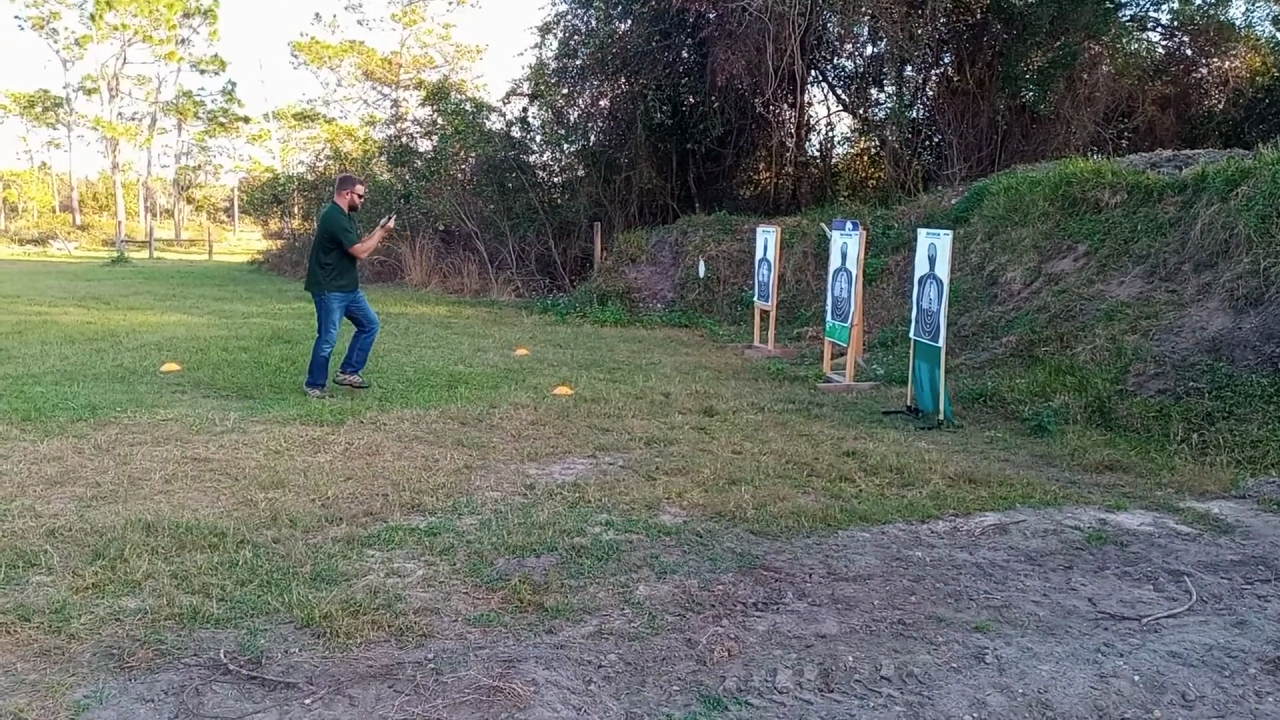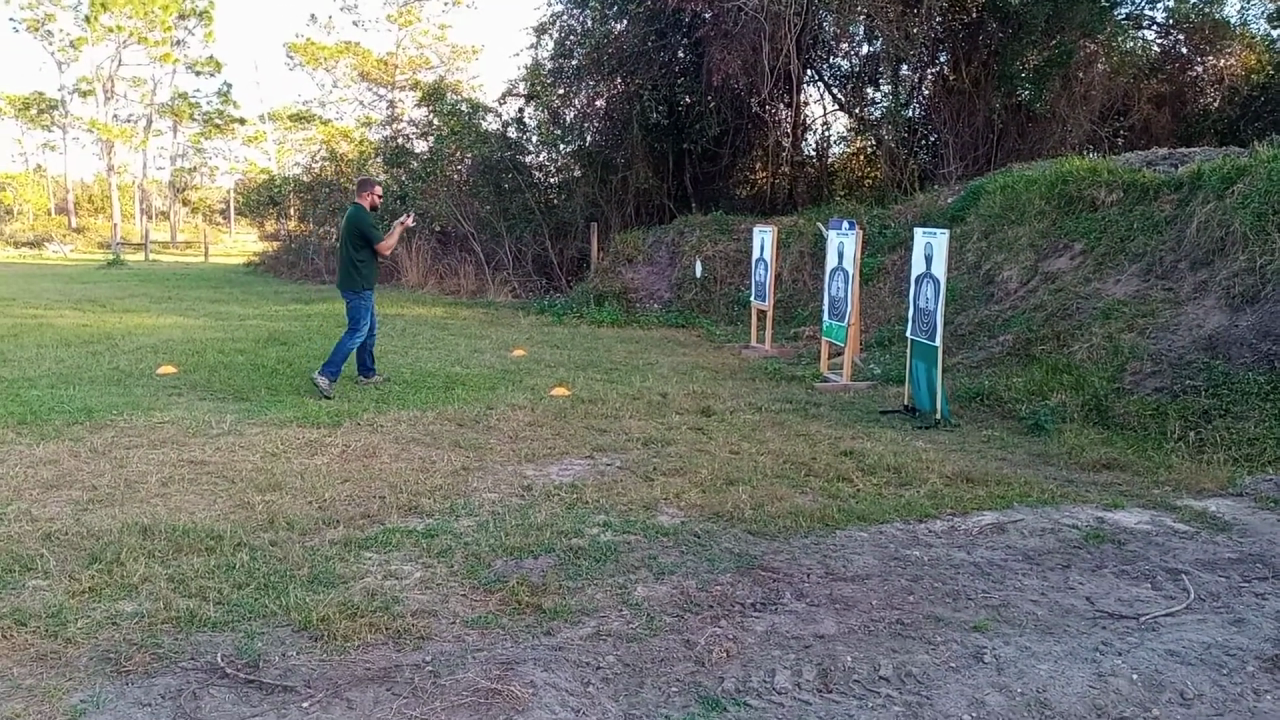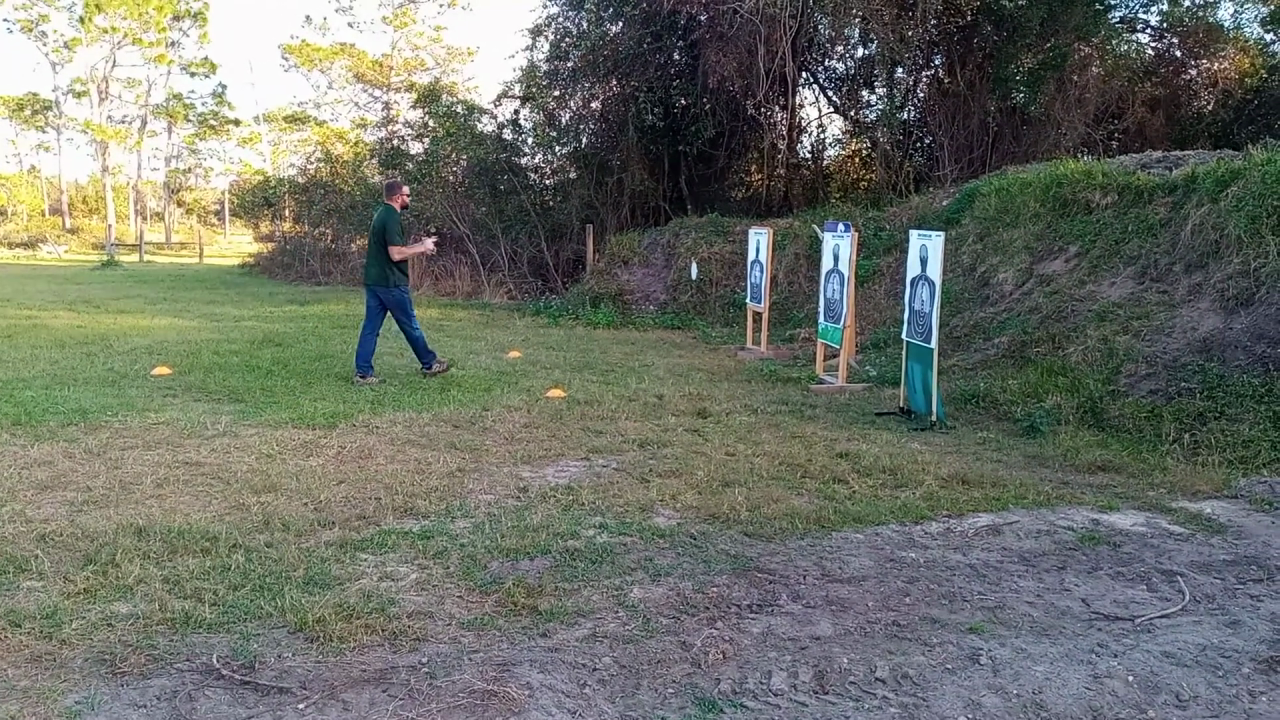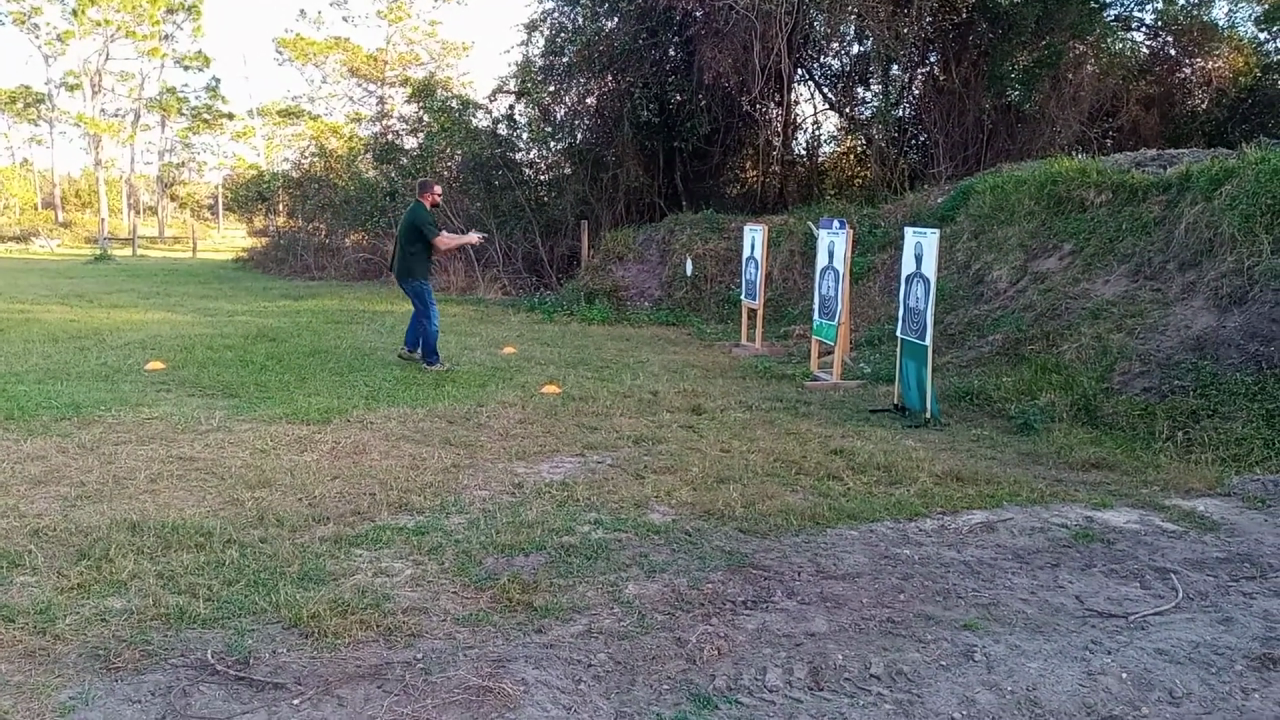
dt=0.4s
person 1, frame 1
left shoulder: (342, 216)
right shoulder: (333, 218)
left elbow: (357, 245)
right elbow: (361, 252)
left wrist: (378, 231)
right wrist: (382, 232)
left hip: (348, 288)
right hip: (329, 290)
left knee: (370, 324)
right knee: (327, 339)
left ankle: (348, 372)
right ankle: (314, 385)
person 1, frame 2
left shoulder: (355, 215)
right shoulder: (363, 218)
left elbow: (376, 244)
right elbow: (384, 250)
left wrist: (396, 226)
right wrist: (400, 229)
left hip: (352, 284)
right hip: (358, 286)
left knee: (368, 329)
right knee: (357, 333)
left ankle: (367, 373)
right ankle: (325, 376)
person 1, frame 3
left shoulder: (382, 214)
right shoulder: (391, 219)
right elbow: (396, 254)
left wrist: (419, 246)
right wrist: (422, 248)
left hip: (373, 281)
right hip: (391, 283)
left knee: (371, 327)
right knee: (410, 325)
left ankle: (363, 373)
right ankle: (430, 364)
person 1, frame 4
left shoulder: (419, 211)
right shoulder: (421, 215)
left elbow: (442, 235)
right elbow: (441, 244)
left wrist: (465, 237)
right wrist: (466, 239)
left hip: (405, 272)
right hip: (414, 275)
left knee: (420, 311)
right knee: (430, 318)
left ankle: (409, 348)
right ankle: (431, 362)
